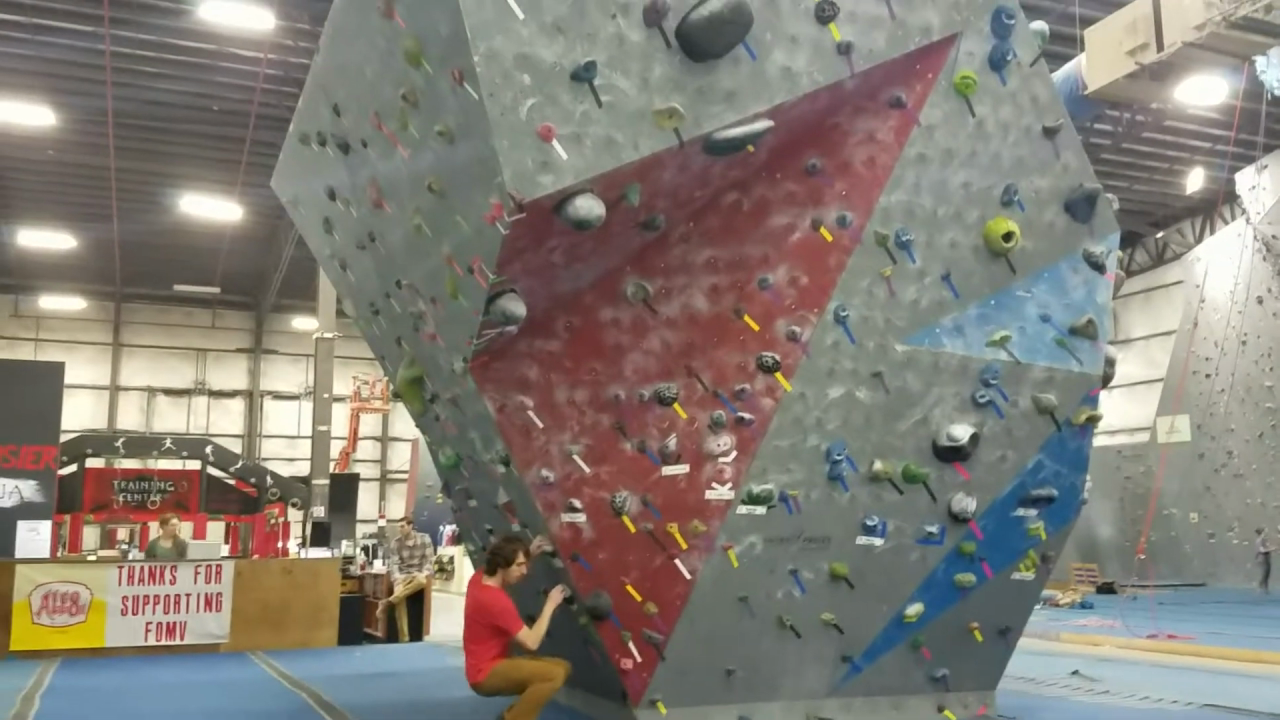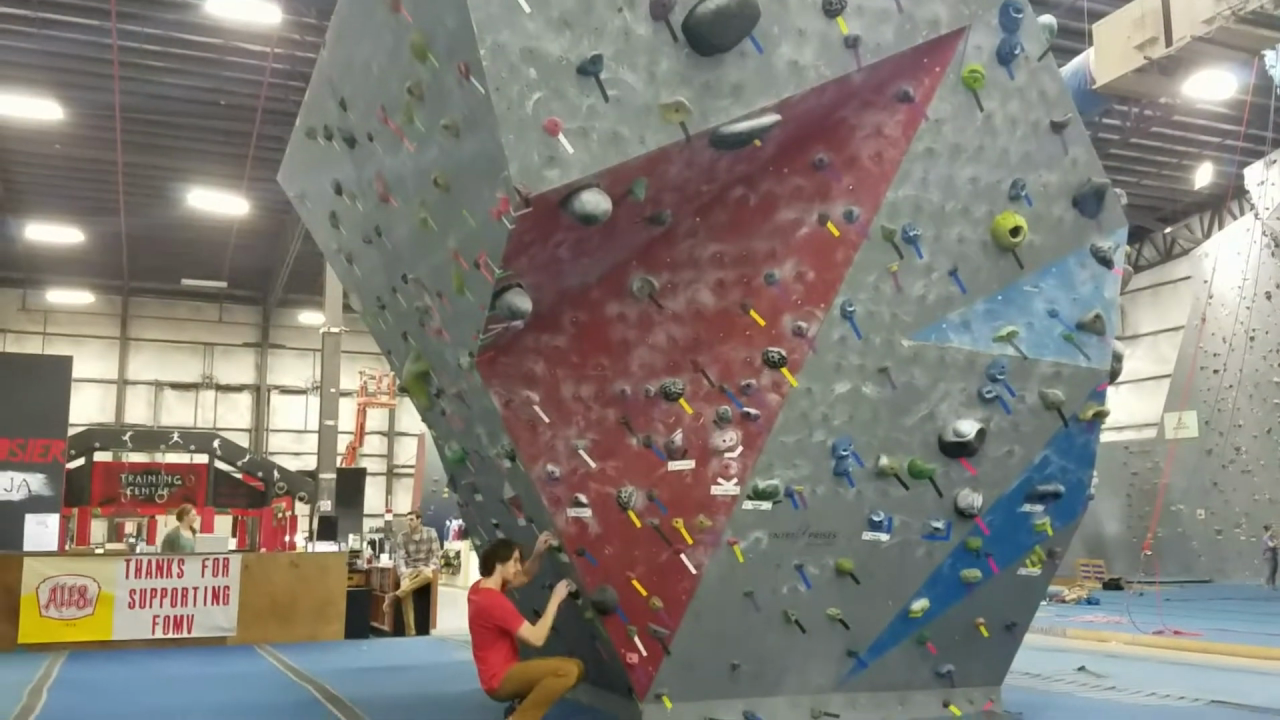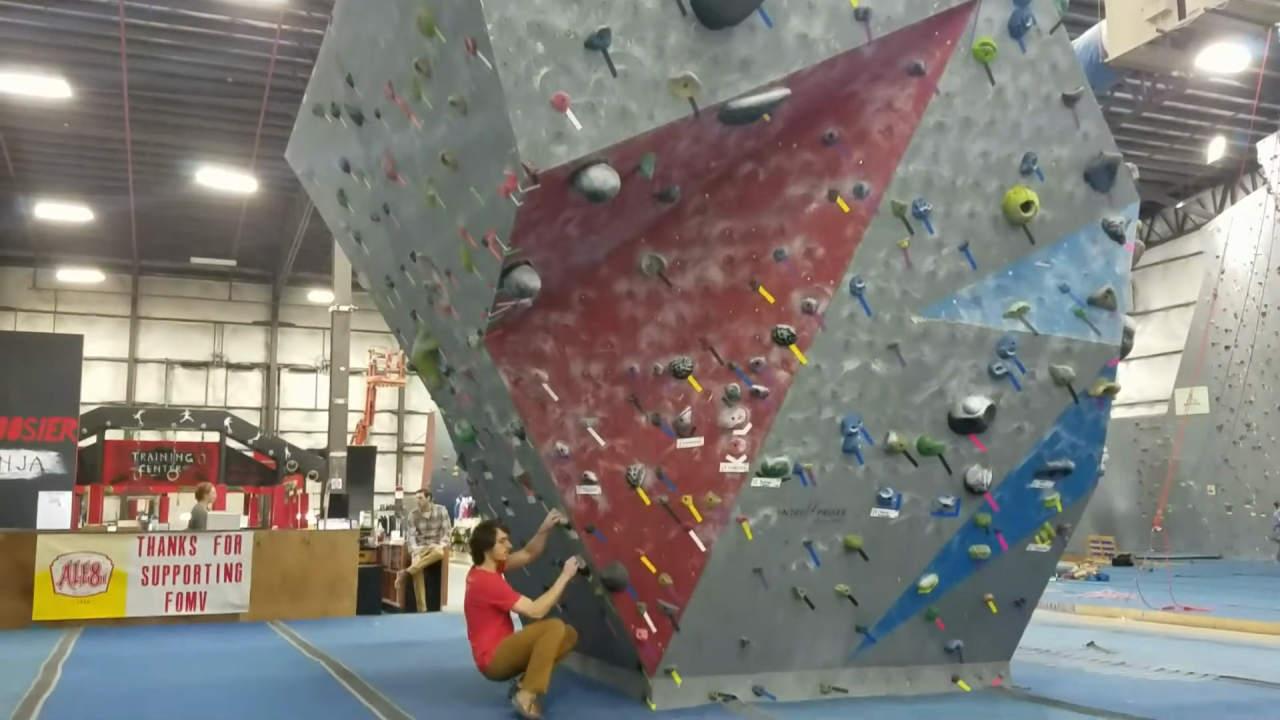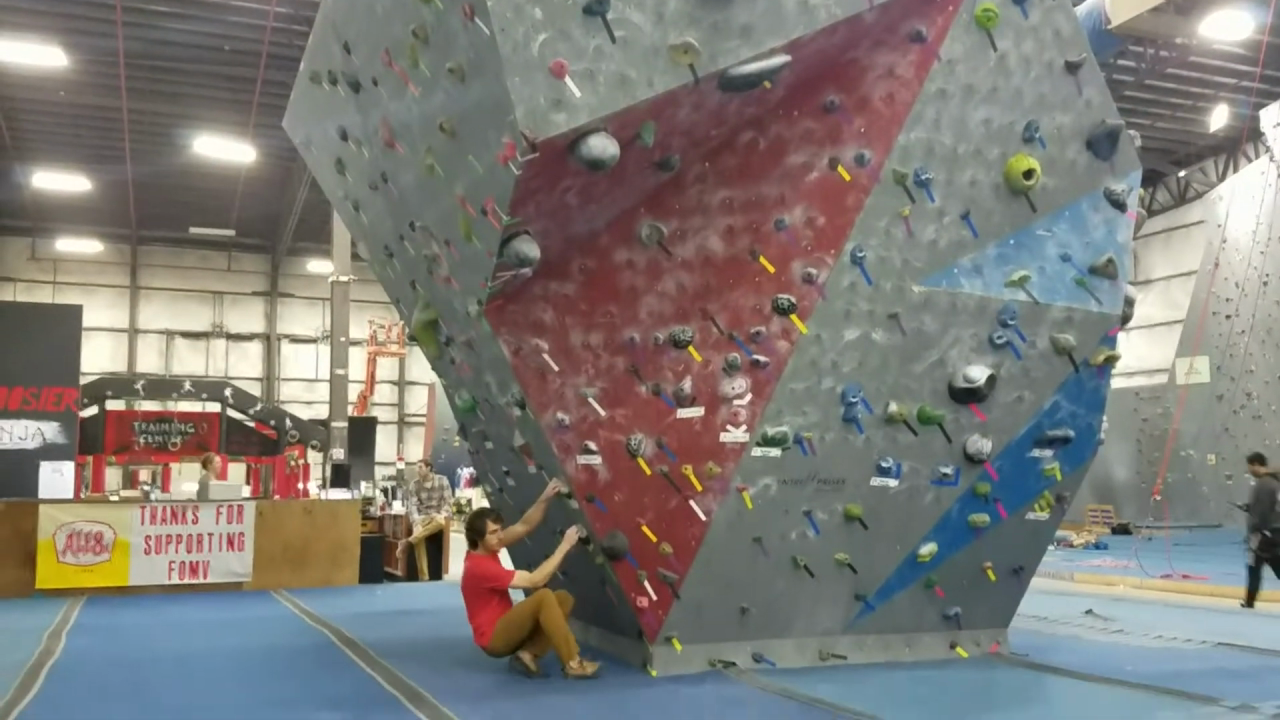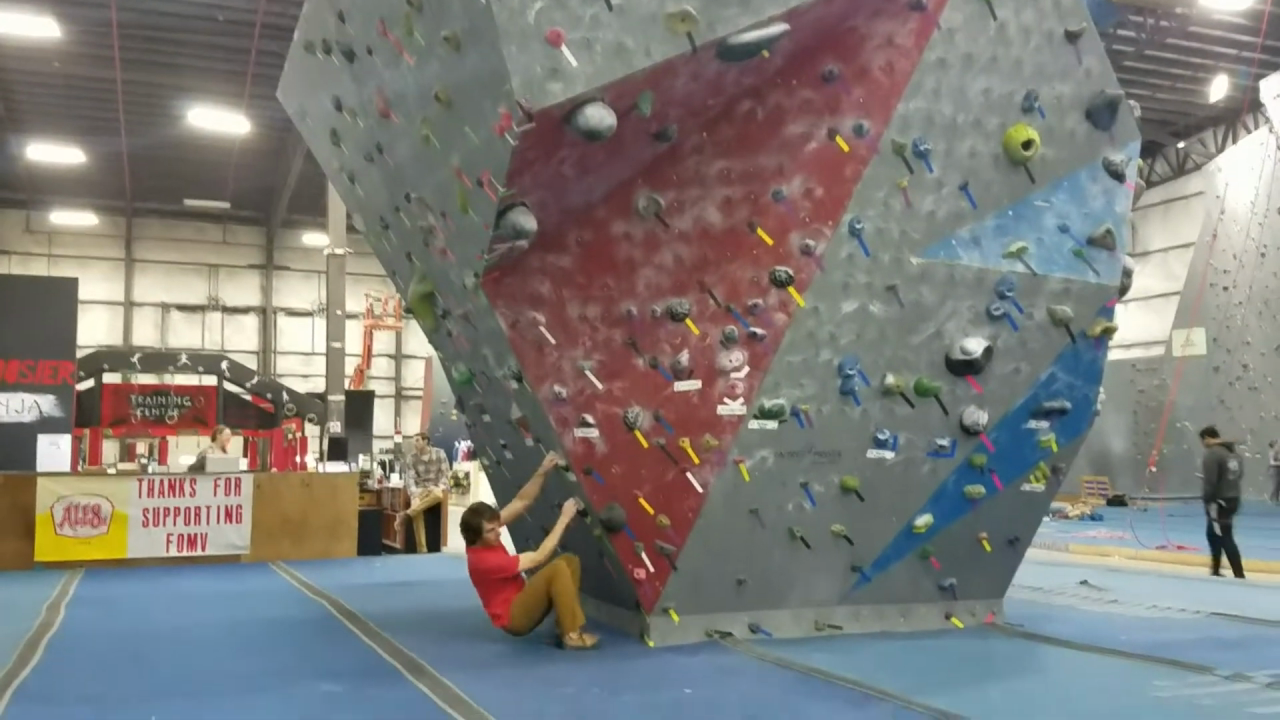
dt=0.4s
person 1, frame 1
left shoulder: (479, 579)
right shoulder: (497, 601)
left elbow: (512, 570)
right elbow: (531, 643)
left wrist: (529, 554)
right wrist: (550, 605)
left hip: (492, 663)
right hip: (486, 675)
left knee: (562, 667)
right knee: (553, 675)
person 1, frame 2
left shoulder: (480, 588)
right shoulder: (495, 602)
left elbow: (525, 577)
right elbow: (536, 639)
left wrist: (538, 553)
right wrist: (555, 600)
left hip: (504, 672)
right hip: (500, 680)
left knee: (576, 667)
right knee: (568, 671)
person 1, frame 3
left shoulder: (483, 570)
right shoulder: (488, 582)
left elbow: (528, 554)
right elbow: (536, 611)
left wrist: (545, 529)
right wrist: (564, 576)
left hip: (501, 652)
right hip: (493, 660)
left knee: (569, 634)
right knee: (555, 626)
left ankle: (525, 685)
right ankle: (527, 695)
person 1, frame 4
left shoulder: (485, 550)
right shoulder: (481, 567)
left elbow: (525, 526)
right elbow: (535, 580)
left wrist: (545, 499)
right wrist: (565, 545)
left hip: (504, 628)
right hip: (494, 638)
left knee: (564, 598)
right knee: (544, 596)
left ankle: (527, 654)
right ankle: (572, 663)
person 1, frame 5
left shoulder: (489, 528)
right shoulder: (484, 560)
left elbow: (521, 502)
right elbow: (538, 558)
left wrist: (542, 472)
right wrist: (564, 518)
left hip: (519, 599)
right hip: (514, 616)
left knee: (570, 560)
right knee: (558, 567)
left ankle: (565, 627)
right ankle: (572, 635)
